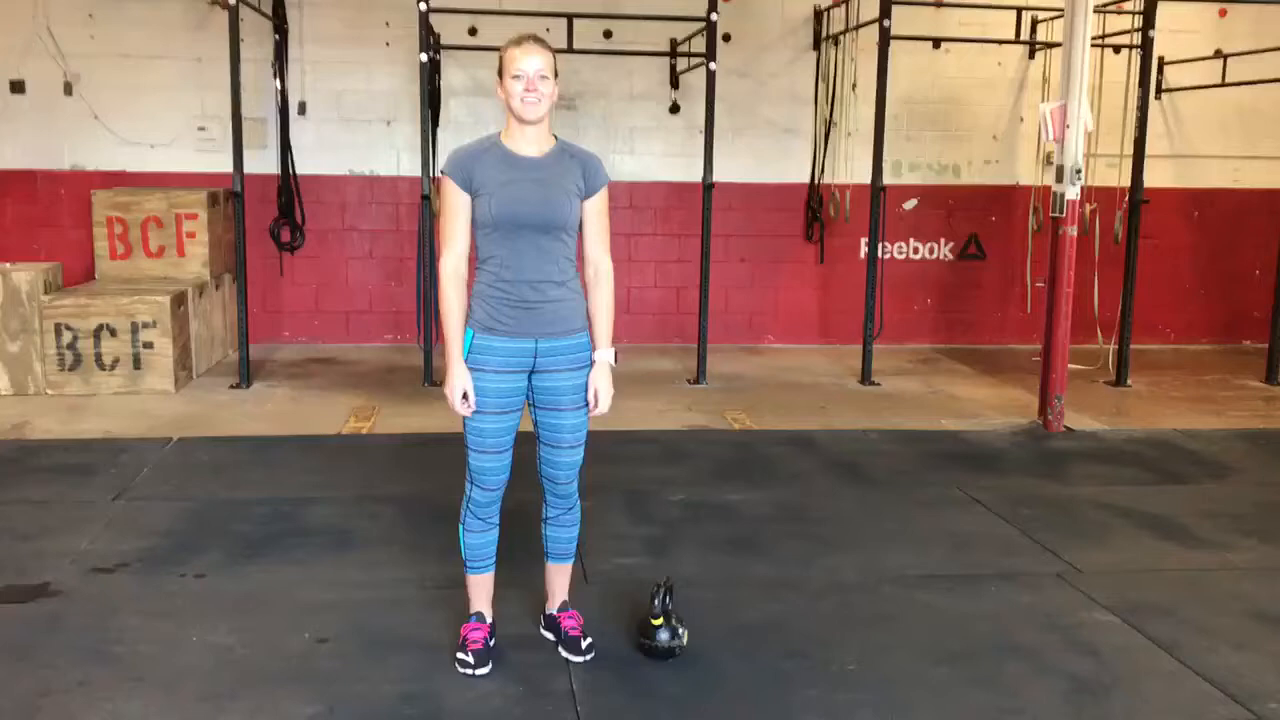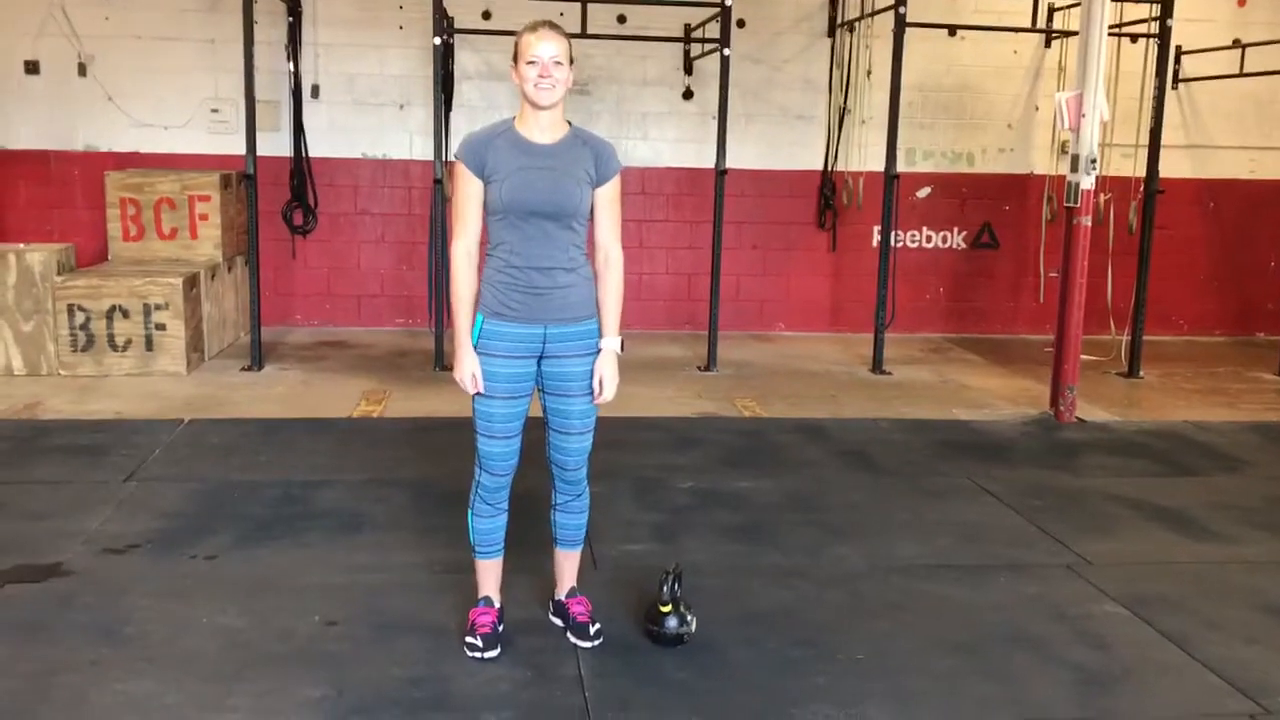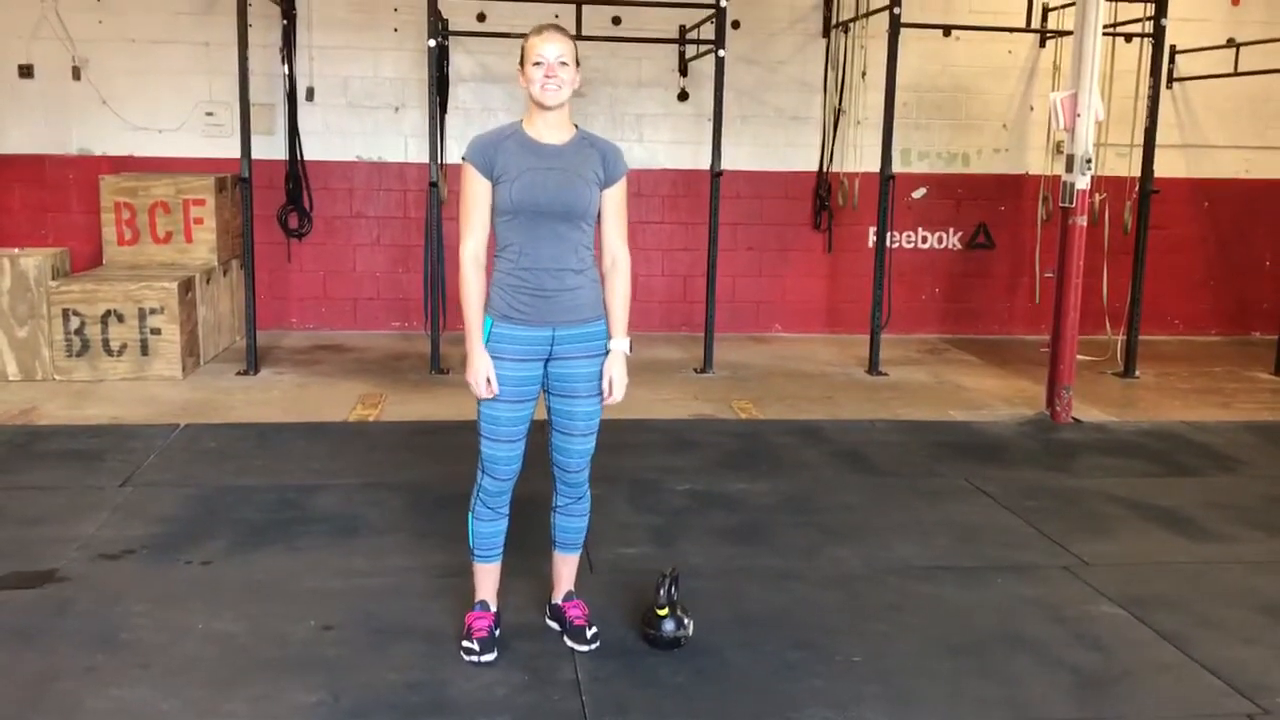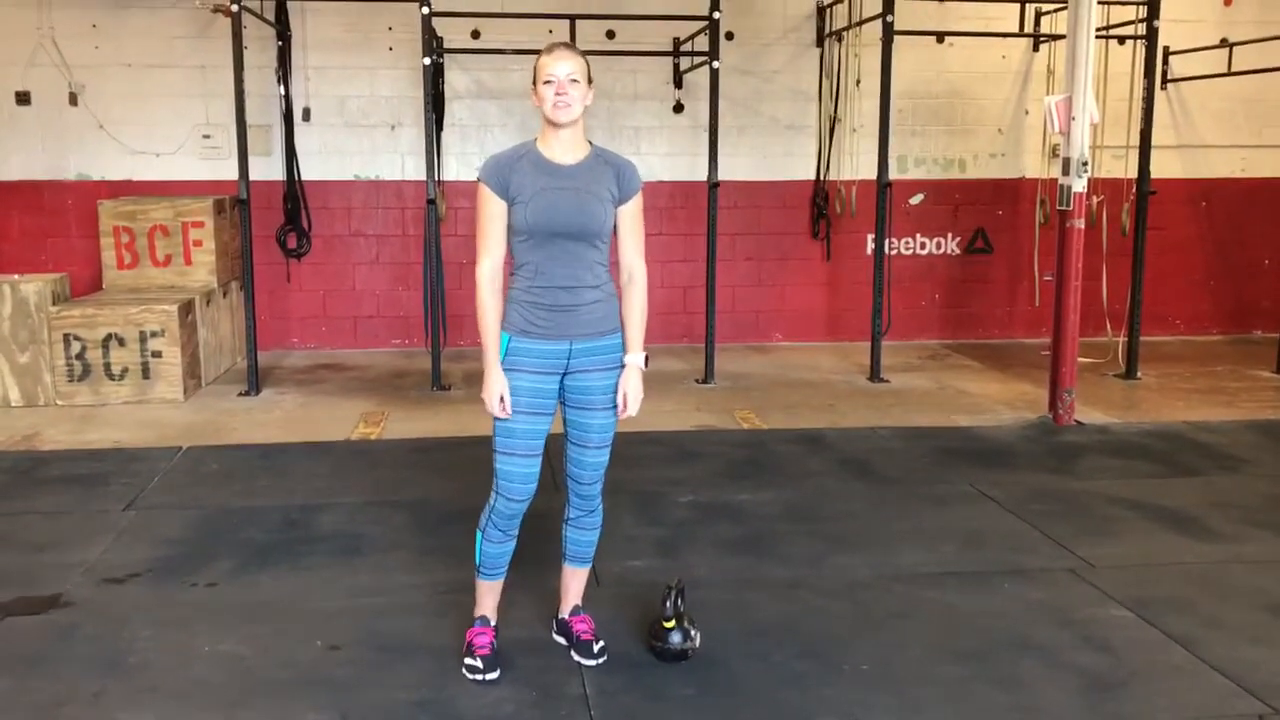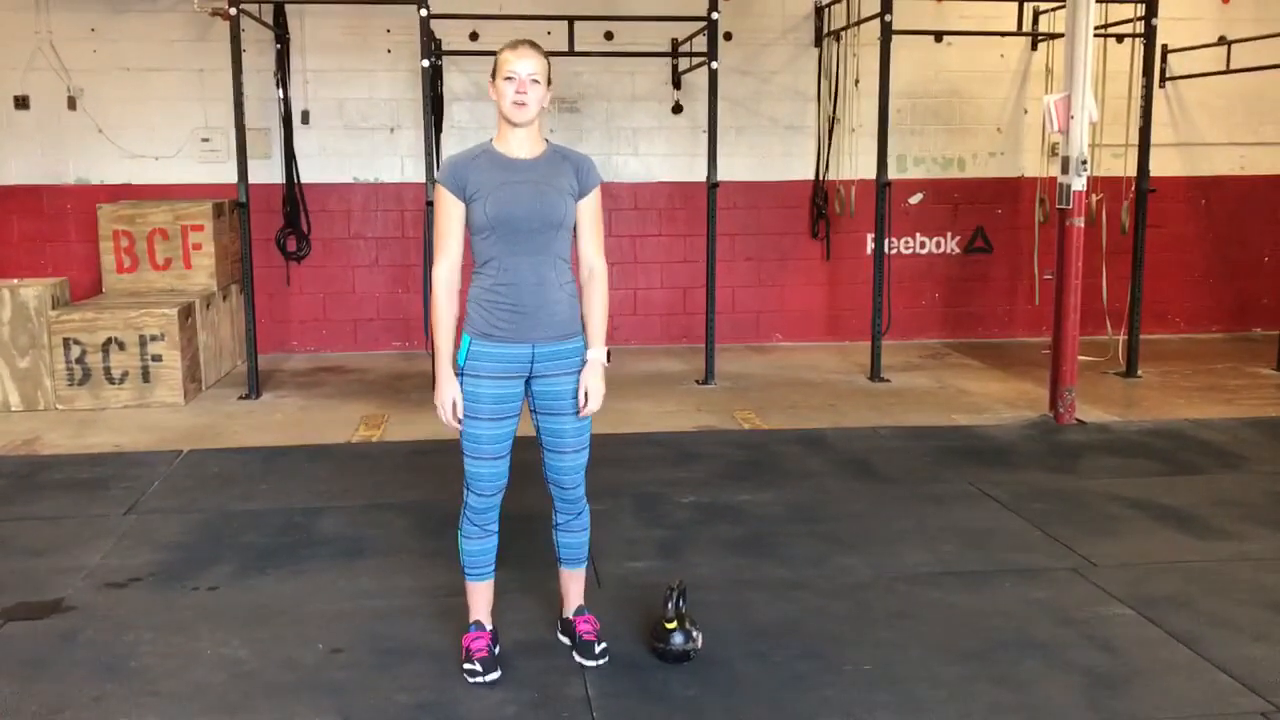
dt=1s
person 1, frame 1
left shoulder: (583, 167)
right shoulder: (467, 163)
left elbow: (598, 266)
right elbow: (451, 266)
left wrist: (603, 355)
right wrist: (454, 359)
left hip: (567, 346)
right hip: (493, 345)
left knee: (562, 484)
right knee: (485, 486)
left ankle: (560, 609)
right ankle: (479, 618)
person 1, frame 2
left shoulder: (597, 155)
right shoulder: (480, 149)
left elbow: (609, 255)
right elbow: (463, 251)
left wrist: (610, 345)
right wrist: (462, 342)
left hip: (576, 333)
right hip: (502, 332)
left knee: (571, 472)
right knee: (493, 472)
left ankle: (567, 595)
right ankle: (487, 604)
person 1, frame 3
left shoulder: (604, 157)
right shoulder: (488, 150)
left elbow: (615, 257)
right elbow: (471, 252)
left wrist: (618, 346)
right wrist: (474, 345)
left hip: (583, 336)
right hip: (510, 334)
left knee: (573, 476)
right knee: (496, 475)
left ankle: (565, 599)
right ankle: (484, 607)
person 1, frame 4
left shoulder: (619, 173)
right shoulder: (504, 170)
left elbow: (633, 272)
right elbow: (489, 272)
left wrist: (634, 360)
right wrist: (491, 364)
left hip: (599, 349)
right hip: (528, 348)
left knee: (587, 488)
right knee: (512, 492)
left ankle: (571, 613)
right ankle: (483, 620)
person 1, frame 5
left shoulder: (577, 169)
right shoulder: (462, 170)
left elbow: (594, 268)
right elbow: (445, 273)
left wrist: (596, 355)
right wrist: (443, 367)
left hip: (563, 351)
right hip: (489, 352)
left knee: (570, 488)
right knee: (483, 493)
left ankle: (576, 614)
right ankle: (480, 626)
